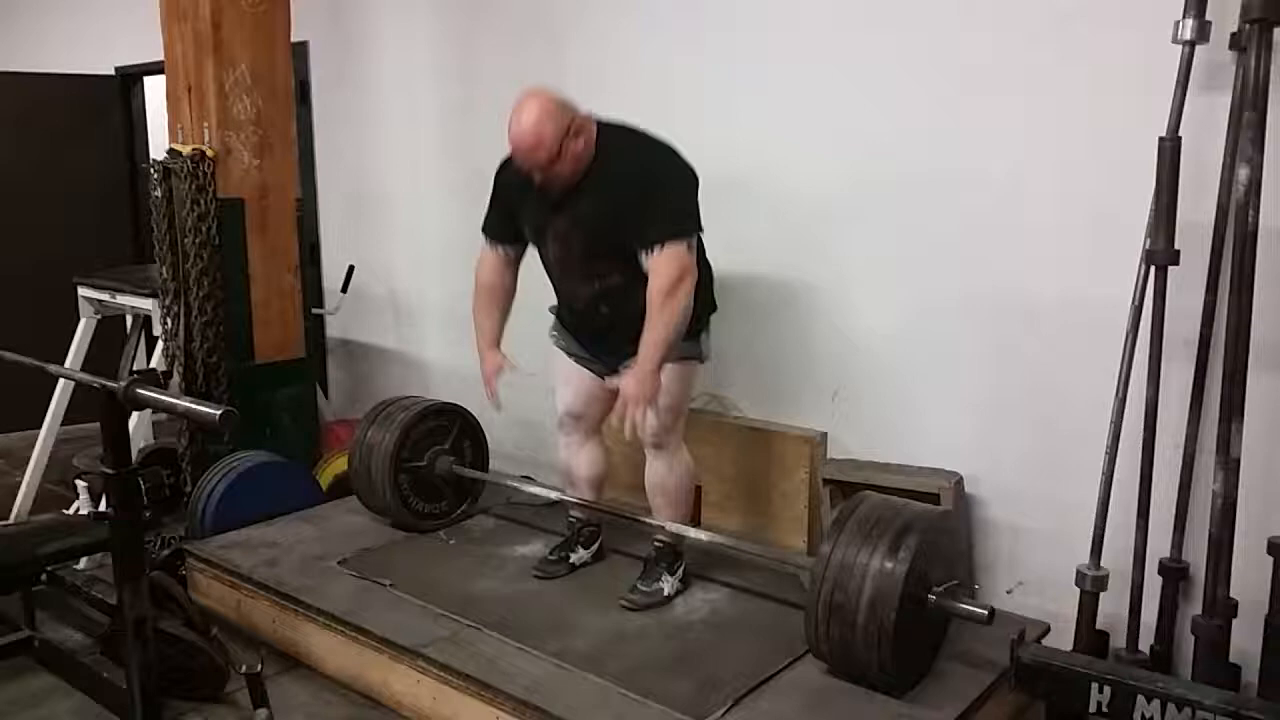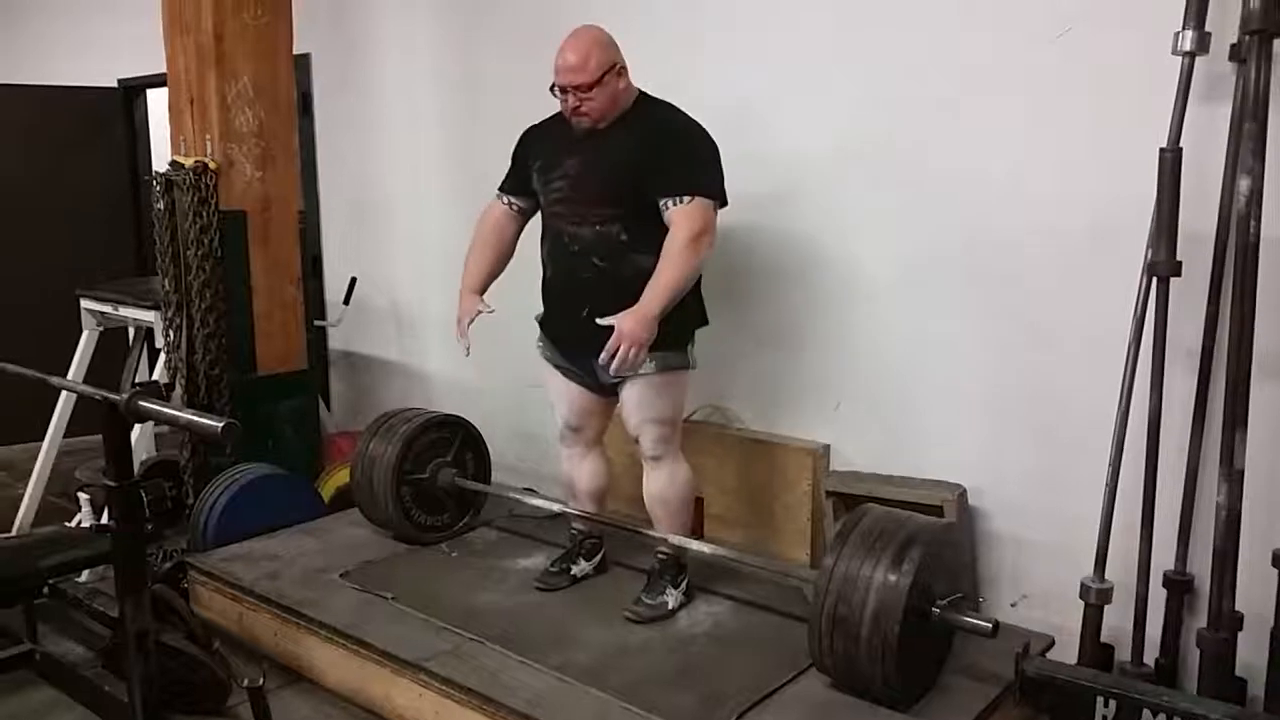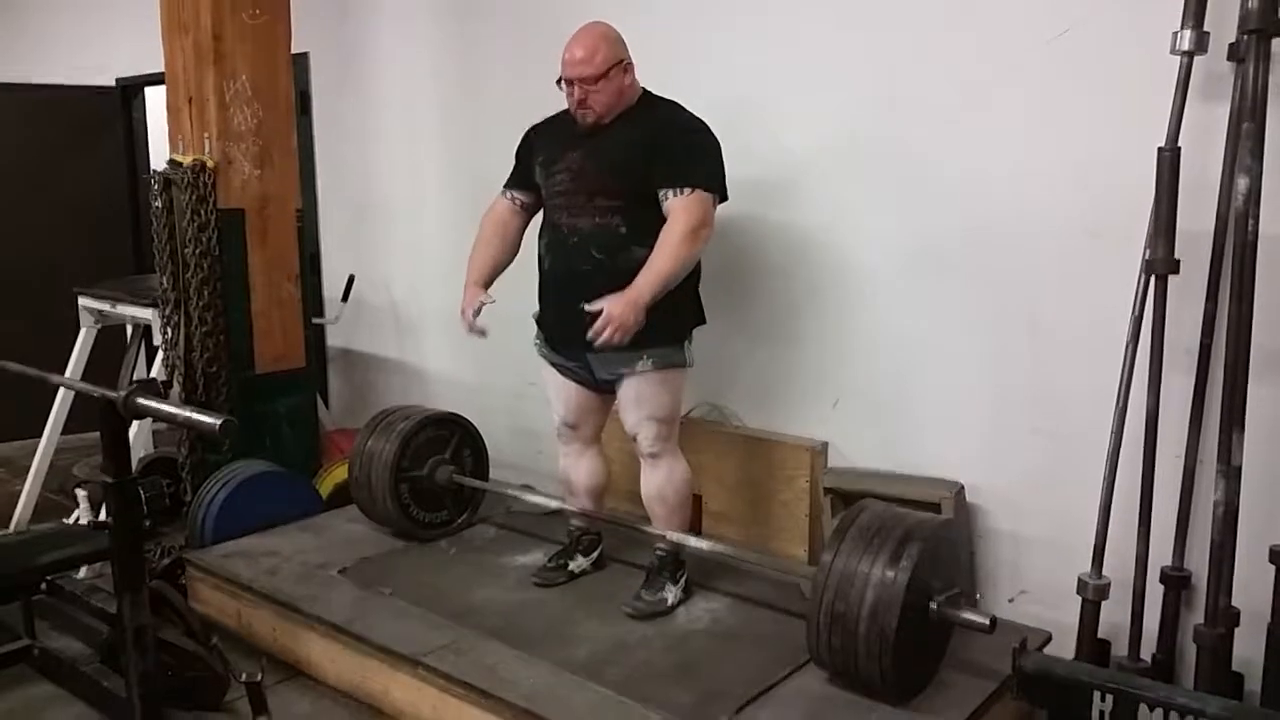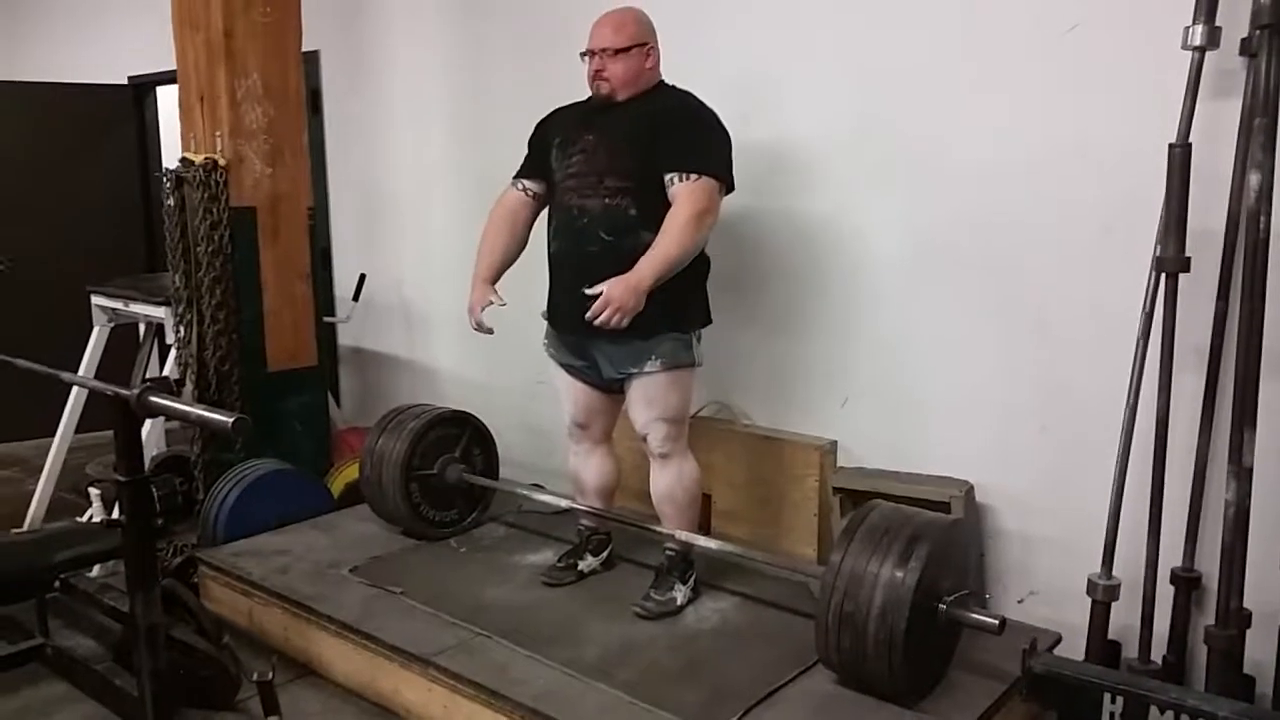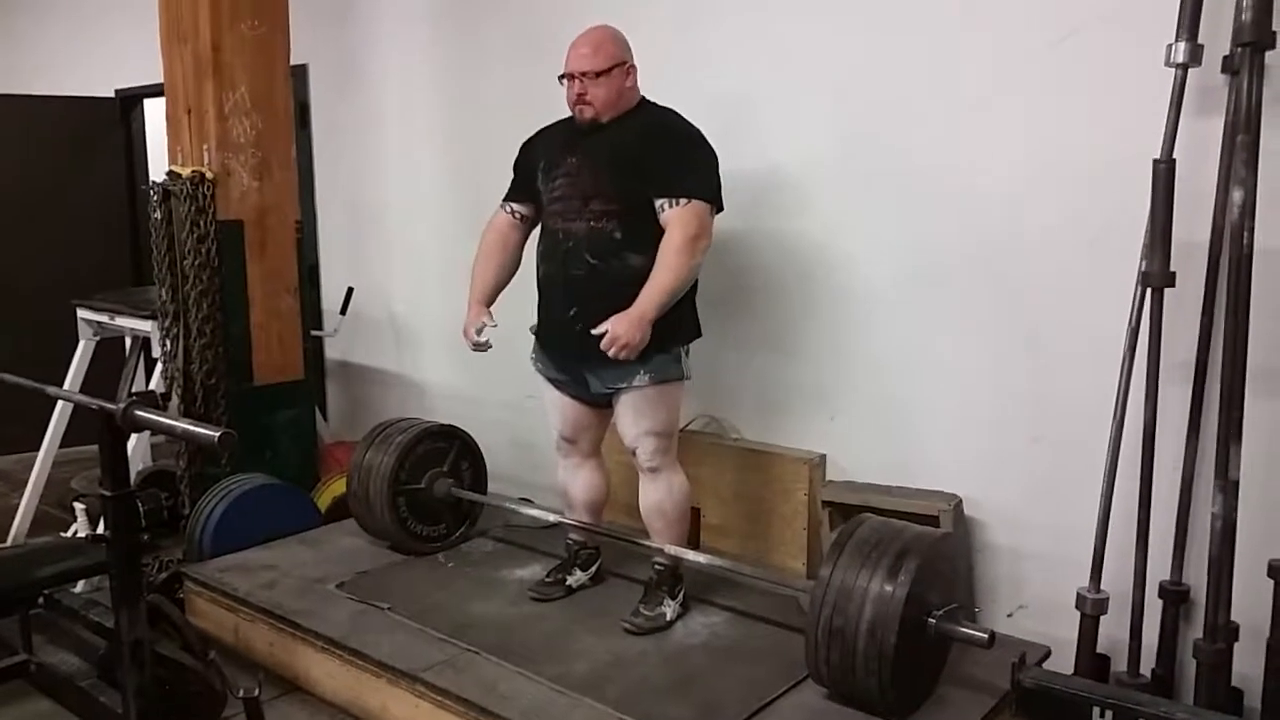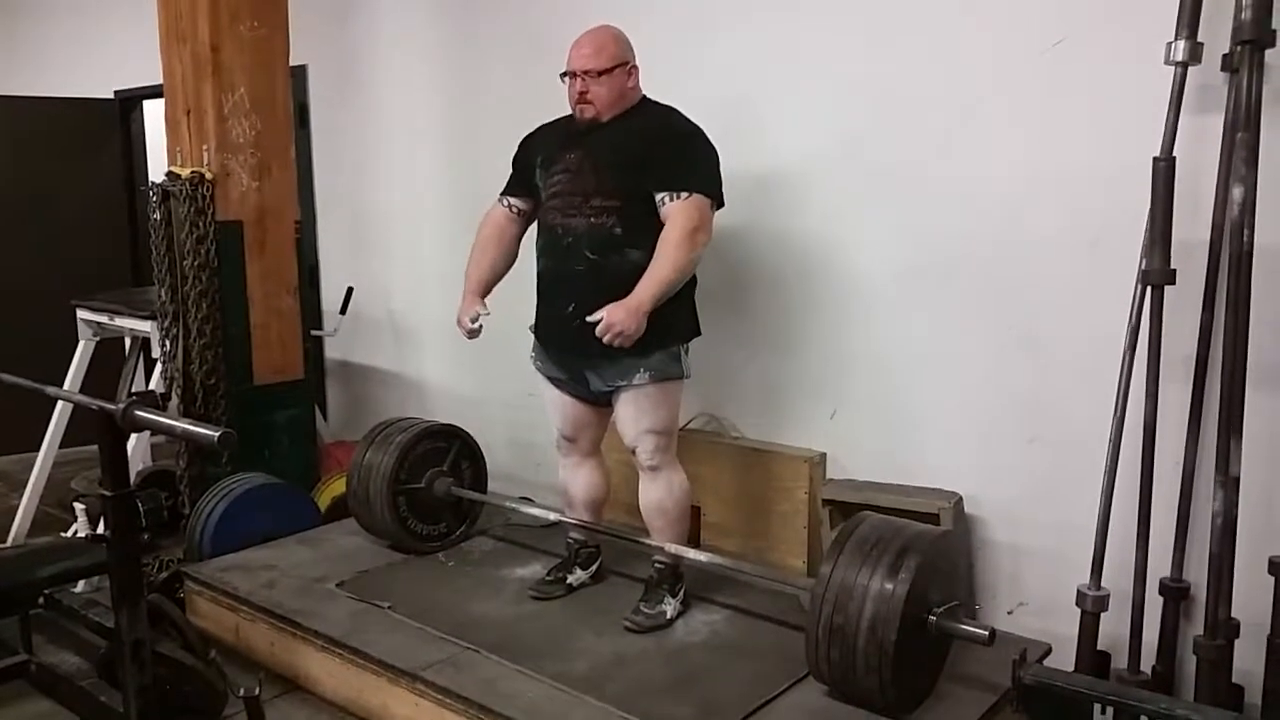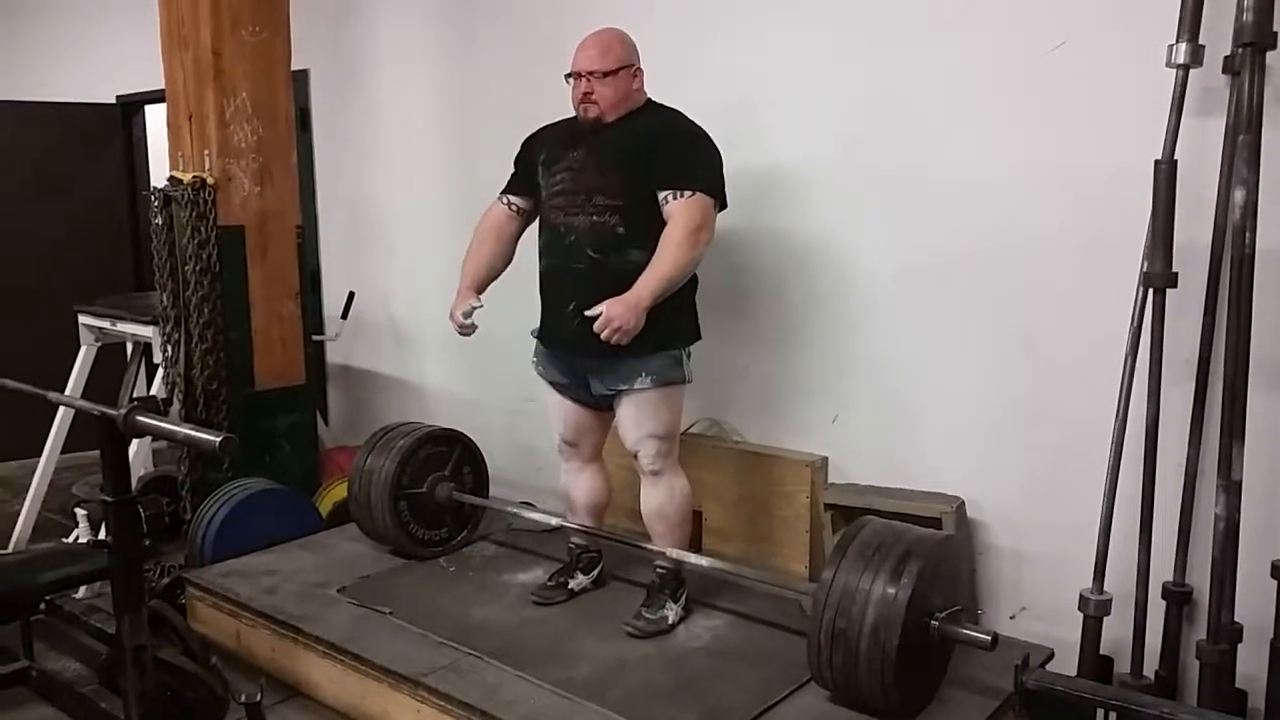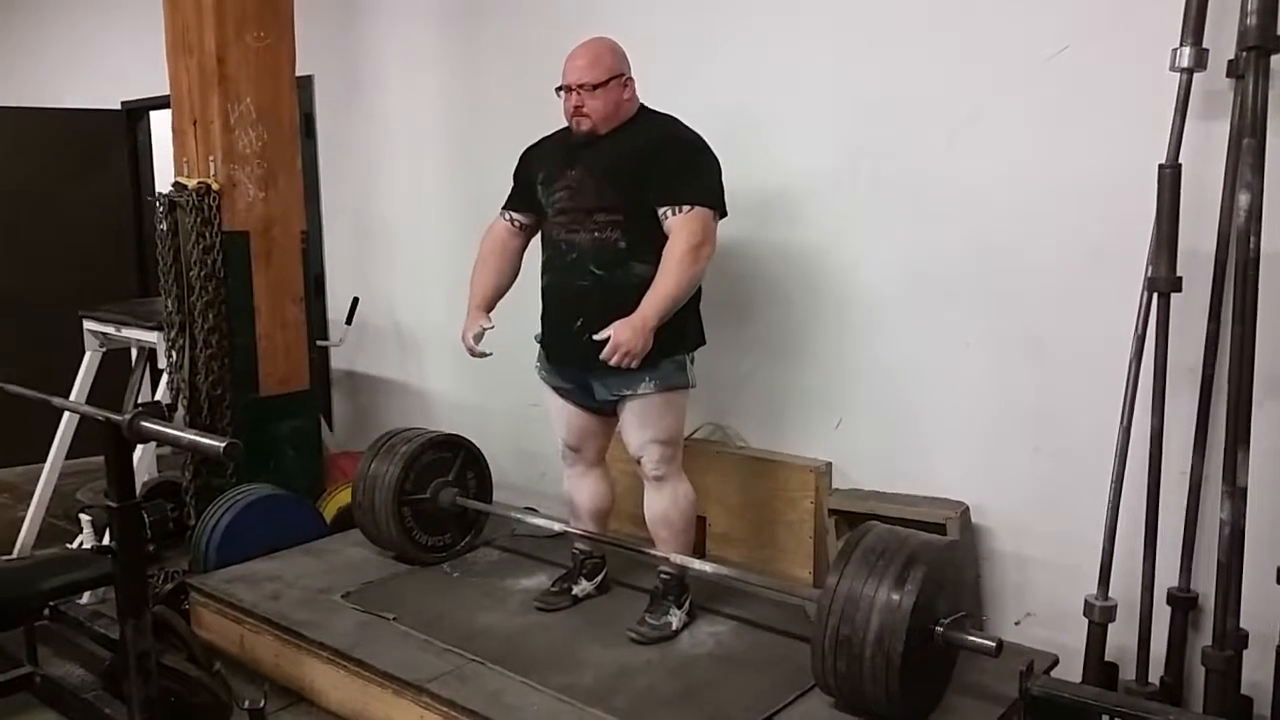
dt=0.5s
person 1, frame 1
left shoulder: (645, 170)
right shoulder: (517, 177)
left elbow: (673, 274)
right elbow: (497, 259)
left wrist: (646, 370)
right wrist: (488, 345)
left hip: (659, 331)
right hip: (581, 327)
left knee: (658, 436)
right knee: (572, 424)
left ankle: (669, 557)
right ankle: (583, 534)
person 1, frame 2
left shoulder: (671, 135)
right shoulder: (542, 139)
left elbow: (693, 230)
right elbow: (503, 214)
left wrist: (647, 314)
right wrist: (471, 289)
left hip: (645, 331)
right hip: (566, 329)
left knee: (657, 447)
right knee: (575, 438)
left ankle: (671, 568)
right ankle: (586, 545)
person 1, frame 3
left shoulder: (673, 131)
right shoulder: (546, 136)
left elbow: (691, 222)
right elbow: (508, 211)
left wrist: (636, 299)
right wrist: (477, 281)
left hip: (645, 330)
right hip: (564, 326)
left knee: (654, 442)
right knee: (573, 434)
left ankle: (670, 566)
right ankle: (584, 541)
person 1, frame 4
left shoulder: (682, 118)
right shoulder: (561, 125)
left elbow: (695, 208)
right elbow: (518, 202)
left wrist: (638, 283)
right wrist: (483, 278)
left hip: (653, 322)
right hip: (573, 319)
left knee: (664, 443)
right knee: (584, 434)
left ankle: (679, 566)
right ankle: (593, 542)
person 1, frame 5
left shoulder: (668, 139)
right shoulder: (545, 145)
left elbow: (688, 233)
right elbow: (508, 224)
left wrist: (642, 315)
right wrist: (479, 301)
left hip: (639, 341)
right hip: (561, 337)
left knee: (652, 456)
right knee: (573, 449)
left ankle: (667, 581)
right ankle: (582, 556)
person 1, frame 6
left shoulder: (669, 136)
right shoulder: (544, 142)
left elbow: (688, 227)
right elbow: (505, 218)
left wrist: (638, 305)
right wrist: (474, 291)
left hip: (640, 337)
right hip: (560, 334)
left knee: (652, 454)
right knee: (573, 446)
left ankle: (668, 579)
right ankle: (582, 554)
person 1, frame 7
left shoulder: (673, 137)
right shoulder: (547, 143)
left elbow: (692, 225)
right elbow: (504, 216)
left wrist: (638, 300)
right wrist: (469, 287)
left hip: (643, 341)
right hip: (563, 337)
left knee: (655, 460)
right knee: (575, 452)
left ankle: (670, 584)
right ankle: (584, 561)
person 1, frame 8
left shoulder: (670, 146)
right shoulder: (544, 156)
left elbow: (692, 240)
right elbow: (507, 232)
left wrist: (644, 322)
right wrist: (478, 308)
left hip: (646, 349)
right hip: (566, 346)
left knee: (658, 465)
right knee: (578, 457)
left ankle: (673, 590)
right ankle: (588, 566)
